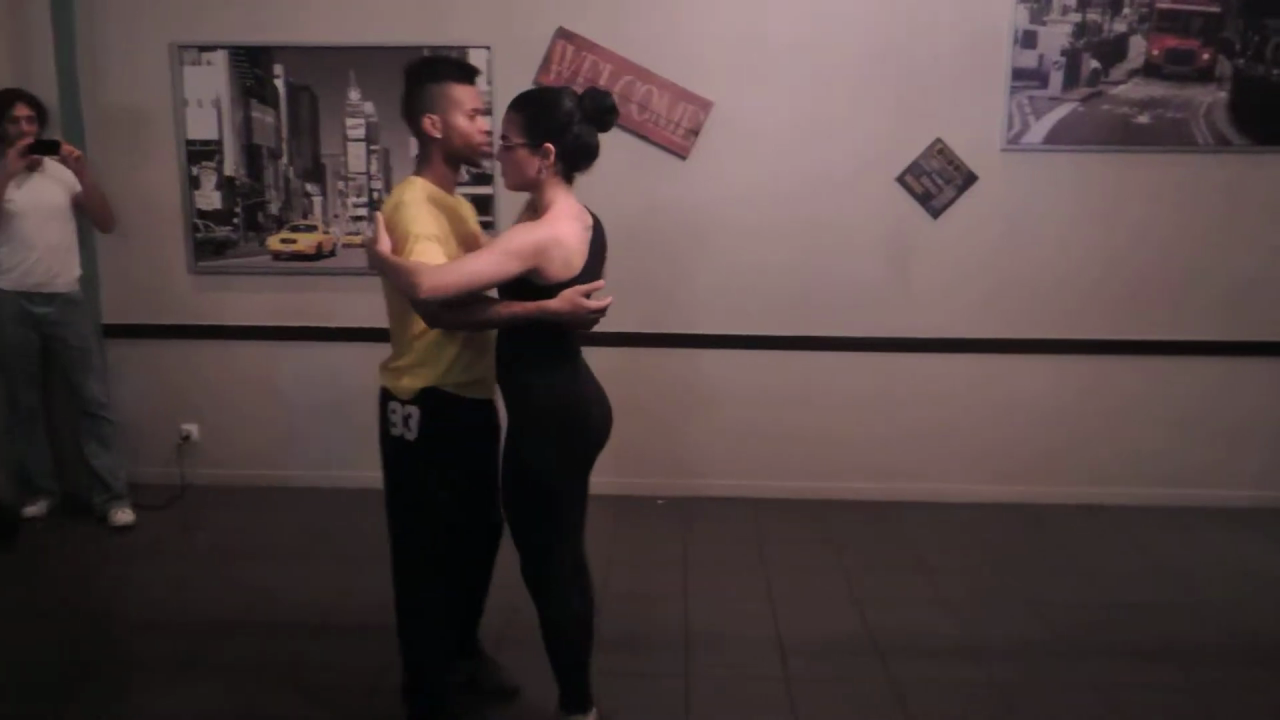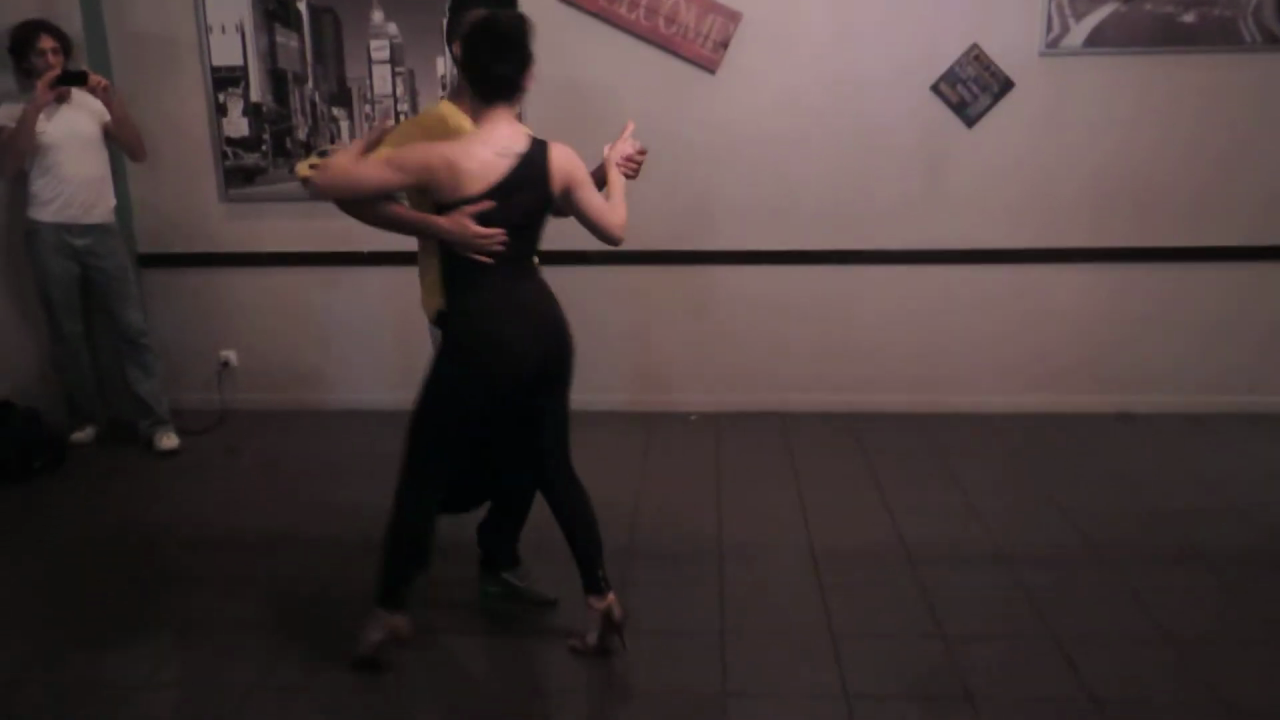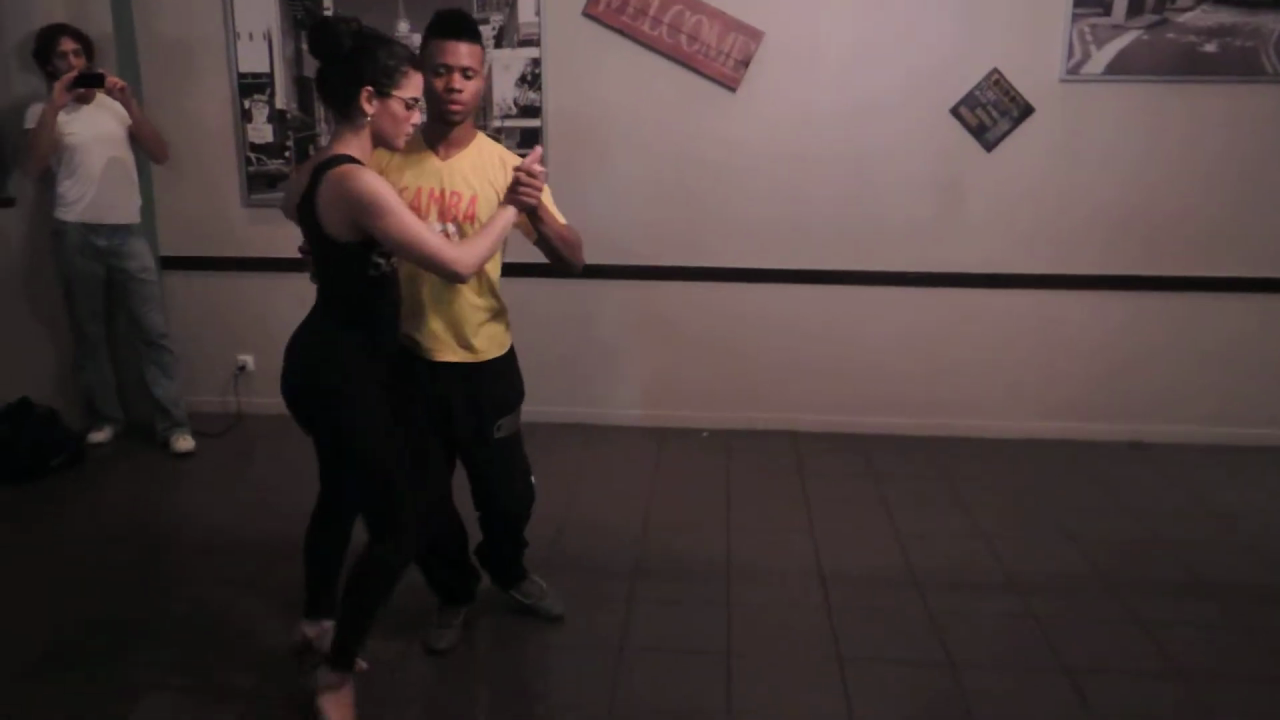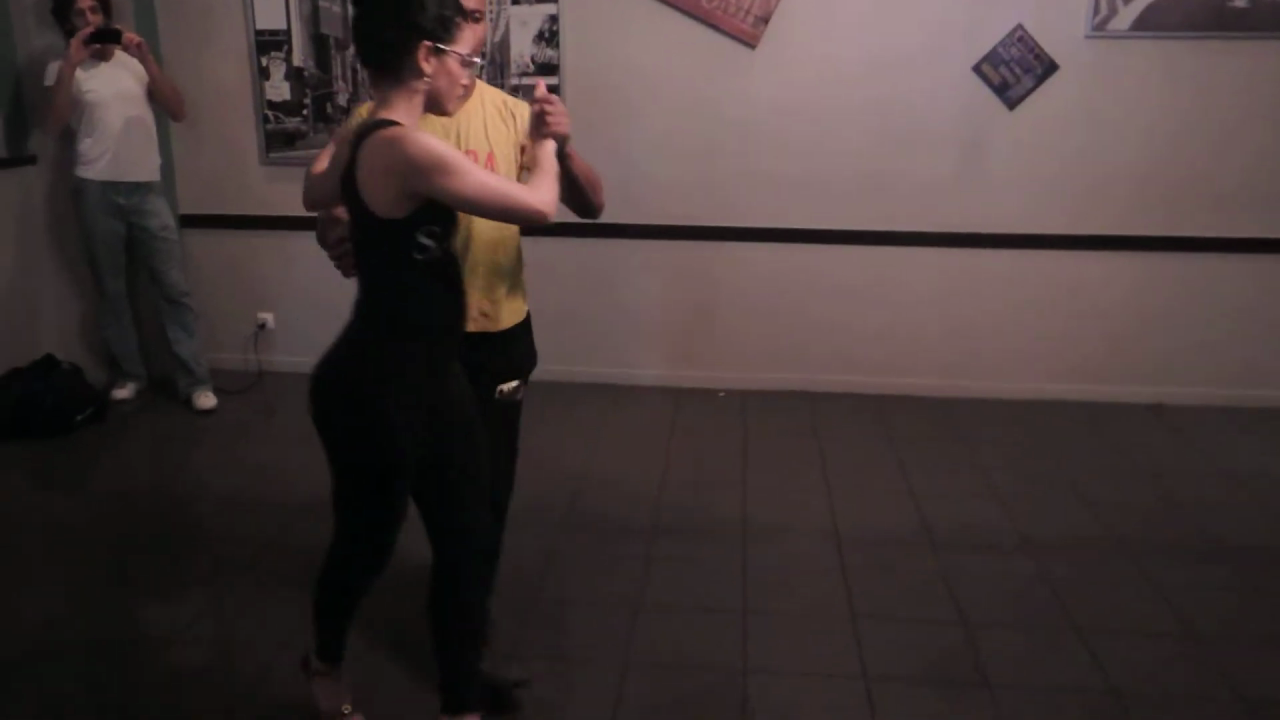
dt=0.7s
person 1, frame 1
left shoulder: (539, 237)
right shoulder: (582, 222)
left elbow: (427, 285)
left wrist: (381, 255)
left hip: (549, 419)
right hip: (575, 407)
left knee: (546, 570)
right knee: (563, 560)
person 1, frame 2
left shoulder: (438, 160)
right shoulder: (555, 159)
left elbow: (323, 183)
right elbow: (616, 228)
left wrist: (364, 142)
right wrist: (615, 168)
left hip: (480, 340)
right hip: (544, 329)
left knee: (423, 481)
right knee: (554, 471)
left ankle: (390, 618)
right ankle: (603, 601)
person 1, frame 3
left shoulder: (319, 171)
right shoulder: (358, 186)
right elbow: (458, 263)
right wrist: (511, 207)
left hip: (321, 363)
right hip: (342, 375)
left knee: (341, 496)
right knee: (399, 527)
left ankle: (319, 623)
person 1, frame 4
left shoulder: (368, 142)
right shoulder: (407, 148)
left elbow: (316, 192)
right elbow: (539, 205)
right wrist: (544, 140)
left hip: (433, 377)
right hip: (371, 386)
left knee: (470, 544)
right knee: (364, 545)
person 2, frame 1
left shoulder: (453, 202)
right shoulder: (414, 206)
right elbow: (437, 305)
right wrist: (549, 309)
left hip: (469, 401)
right hip: (428, 409)
left knee: (479, 539)
right knee: (432, 559)
left ankle: (461, 652)
person 2, frame 2
left shoulder: (515, 131)
right shoulder: (430, 128)
right elbow: (361, 194)
left wrist: (610, 174)
right wrist: (441, 227)
left ankle: (500, 560)
person 2, frame 3
left shoulder: (509, 169)
right shoulder: (385, 159)
left elbow: (572, 260)
left wrist: (534, 212)
left hip: (483, 361)
right hip: (407, 361)
left knee: (505, 493)
right knee: (421, 496)
left ankle: (510, 571)
right ankle: (453, 594)
person 2, frame 4
left shoulder: (513, 116)
left elbow: (591, 206)
left wrist: (562, 144)
right wrist: (332, 226)
left hip: (497, 333)
left knee: (487, 487)
person 3, frame 1
left shoulder: (63, 171)
left elbow: (106, 223)
left wrist: (82, 170)
left hip: (65, 299)
left knee: (93, 399)
left ankle: (111, 496)
right ankle: (39, 490)
person 3, frame 2
left shoulder: (91, 102)
left elbow: (137, 153)
left wrist: (111, 100)
left hip: (101, 229)
right hip: (49, 234)
left knee: (132, 329)
right knee: (67, 334)
left ankle: (157, 421)
right ankle: (86, 418)
person 3, frame 3
left shoulder: (115, 104)
right shoulder: (42, 112)
left elbow: (160, 154)
right elbow: (33, 168)
left wrist: (129, 102)
right wrist: (54, 107)
left hip: (127, 231)
right hip: (76, 233)
left knee: (154, 329)
right knee: (89, 332)
left ankle: (173, 423)
right ankle: (105, 418)
person 3, frame 4
left shoulder: (133, 61)
right shoulder: (62, 69)
left elbow: (178, 111)
right elbow: (54, 127)
left wrist: (147, 59)
right wrist: (70, 64)
left hip: (146, 188)
right hip: (96, 191)
left knee: (174, 286)
right knee: (111, 290)
left ankle: (195, 380)
right ankle: (129, 373)
